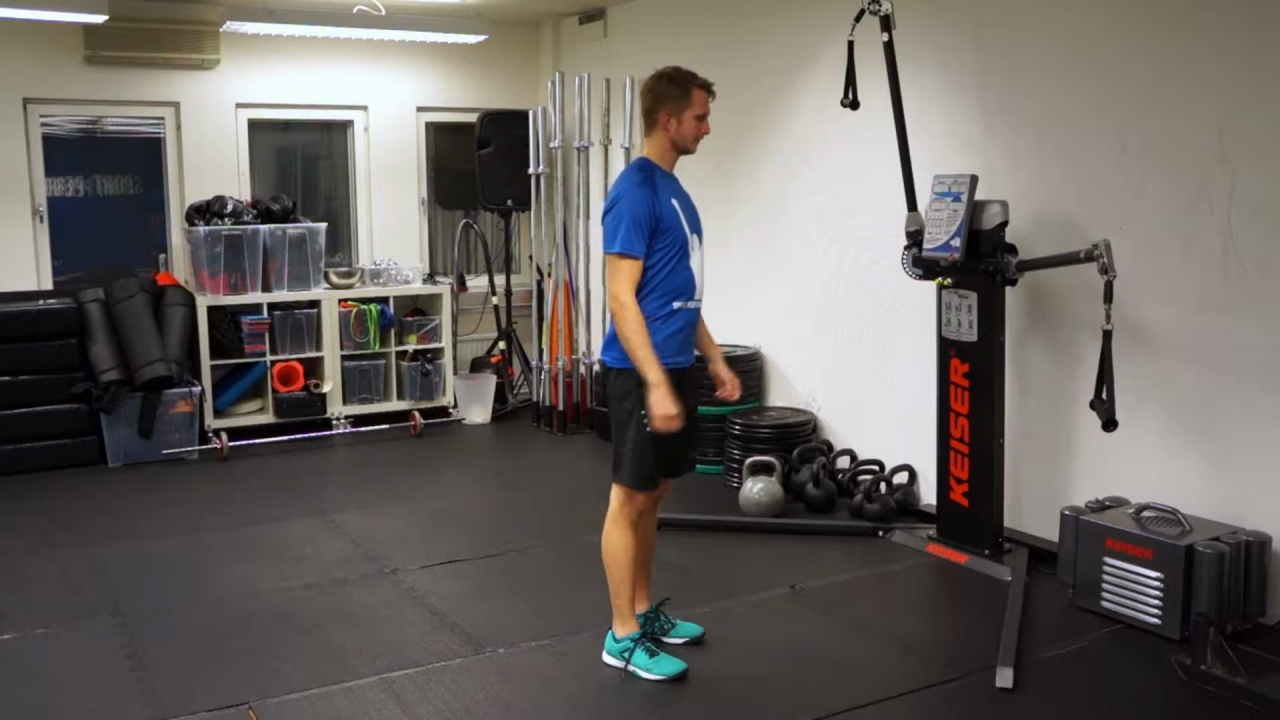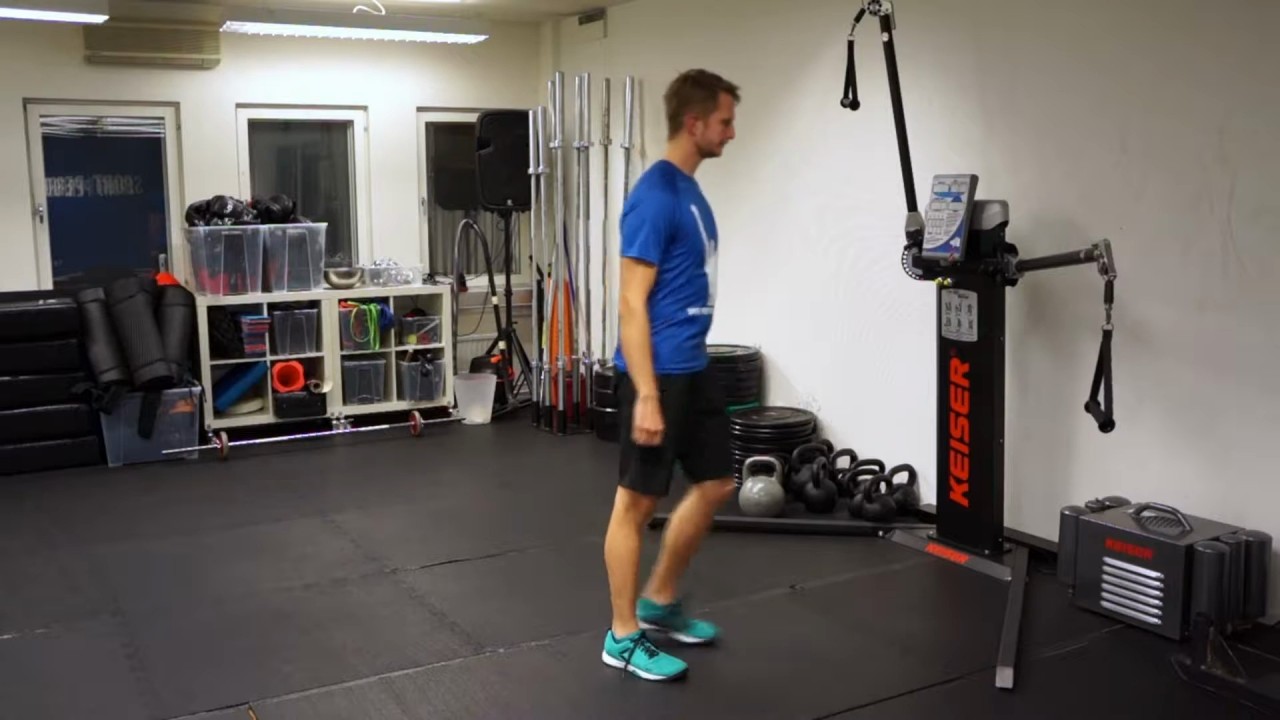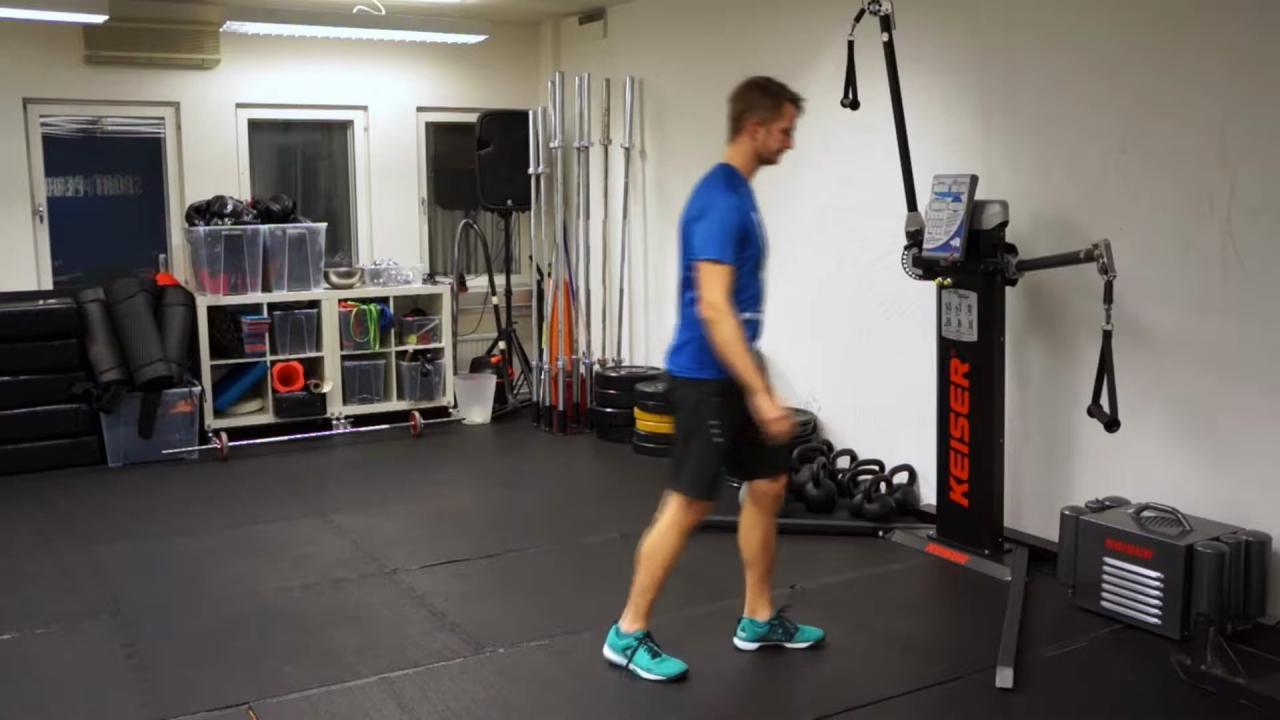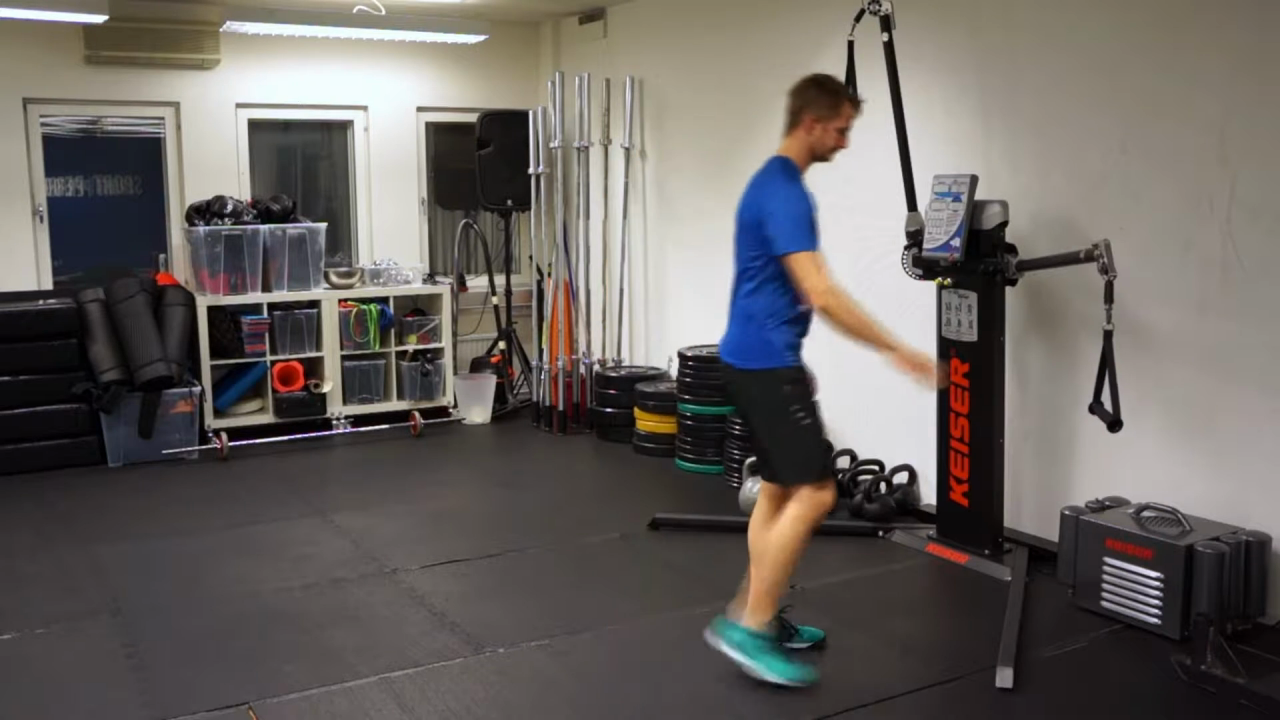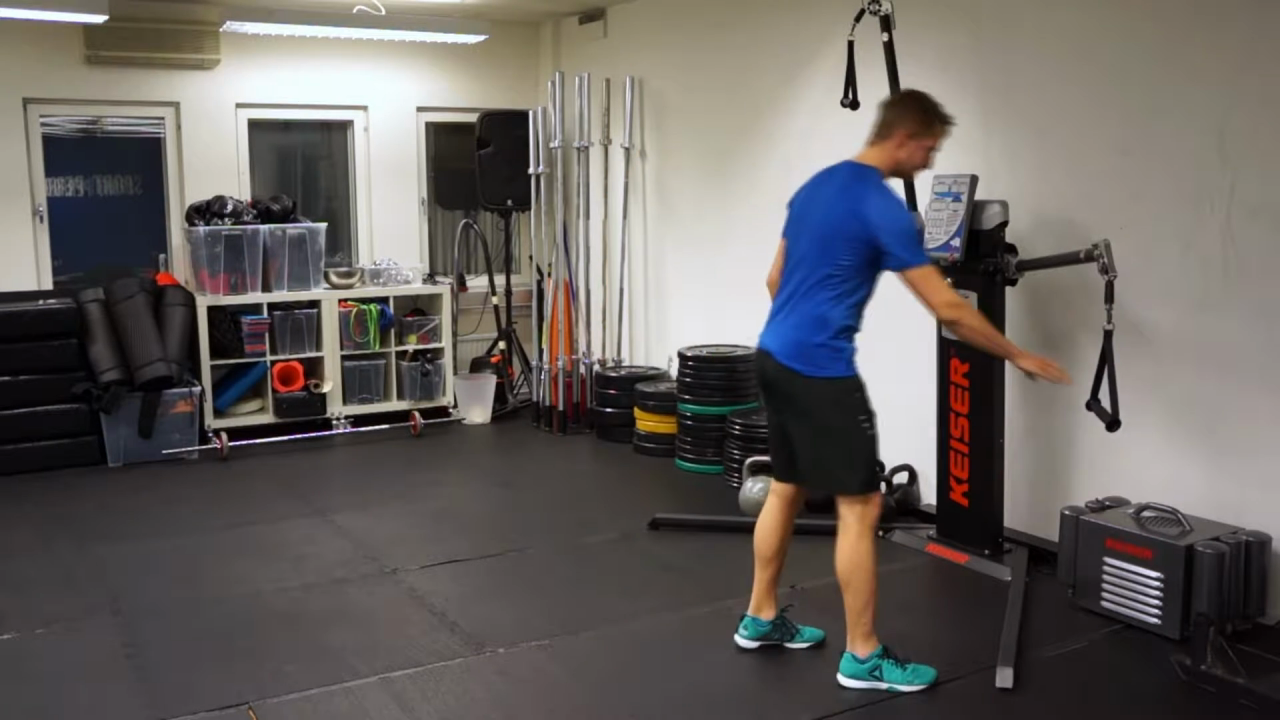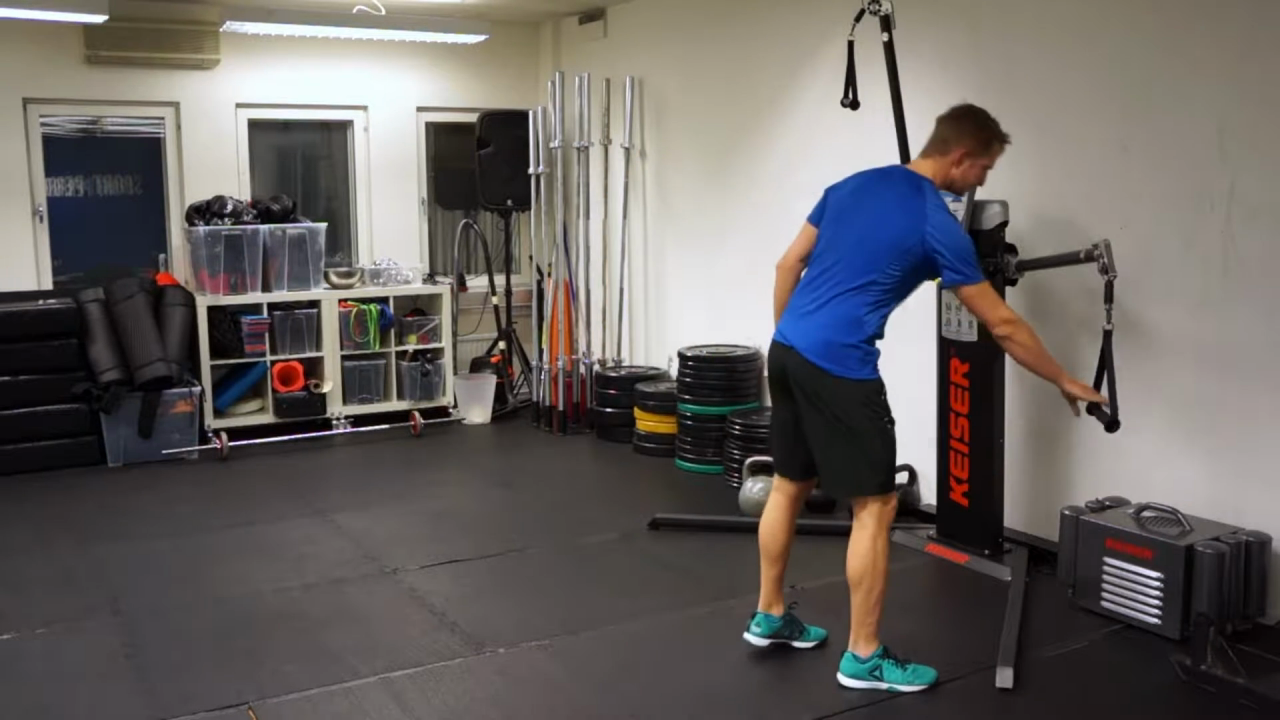
dt=0.3s
person 1, frame 1
left shoulder: (673, 189)
right shoulder: (635, 192)
right elbow: (622, 299)
left wrist: (715, 360)
right wrist: (655, 384)
left hip: (674, 367)
right hip: (641, 373)
left knee: (652, 495)
right knee: (629, 499)
left ankle: (645, 610)
right ankle: (622, 635)
person 1, frame 2
left shoulder: (691, 191)
right shoulder: (656, 197)
right elbow: (633, 304)
right wrist: (648, 397)
left hip: (692, 368)
right hip: (656, 373)
left knee: (715, 485)
right knee: (637, 502)
left ankle: (658, 601)
right ankle: (624, 635)
person 1, frame 3
left shoulder: (738, 193)
right shoulder: (720, 199)
right elbow: (714, 307)
right wrist: (759, 393)
left hip: (733, 371)
right hip: (707, 377)
left knee: (769, 487)
right knee: (687, 506)
left ankle: (759, 619)
right ankle: (629, 632)
person 1, frame 4
left shoulder: (771, 182)
right shoulder: (784, 193)
right elbow: (821, 295)
left wrist: (792, 360)
right wrist: (899, 352)
left hip: (757, 357)
right hip: (763, 364)
left knee: (778, 489)
right knee: (813, 494)
left ankle: (764, 614)
right ankle: (750, 625)
person 1, frame 5
left shoulder: (816, 187)
right shoulder: (881, 205)
left elbow: (776, 277)
right elbow: (948, 309)
right wrist: (1017, 356)
left hip: (778, 354)
right hip: (819, 367)
left knee: (787, 489)
right knee: (860, 506)
left ankle: (761, 617)
right ankle: (862, 656)
person 1, frame 6
left shoulder: (850, 186)
right shoulder: (937, 224)
left elbow: (788, 265)
right elbow: (1002, 325)
right wrist: (1067, 382)
left hip: (788, 350)
right hip: (839, 367)
left knee: (788, 486)
right knee: (875, 508)
left ankle: (769, 616)
right ankle: (864, 656)
